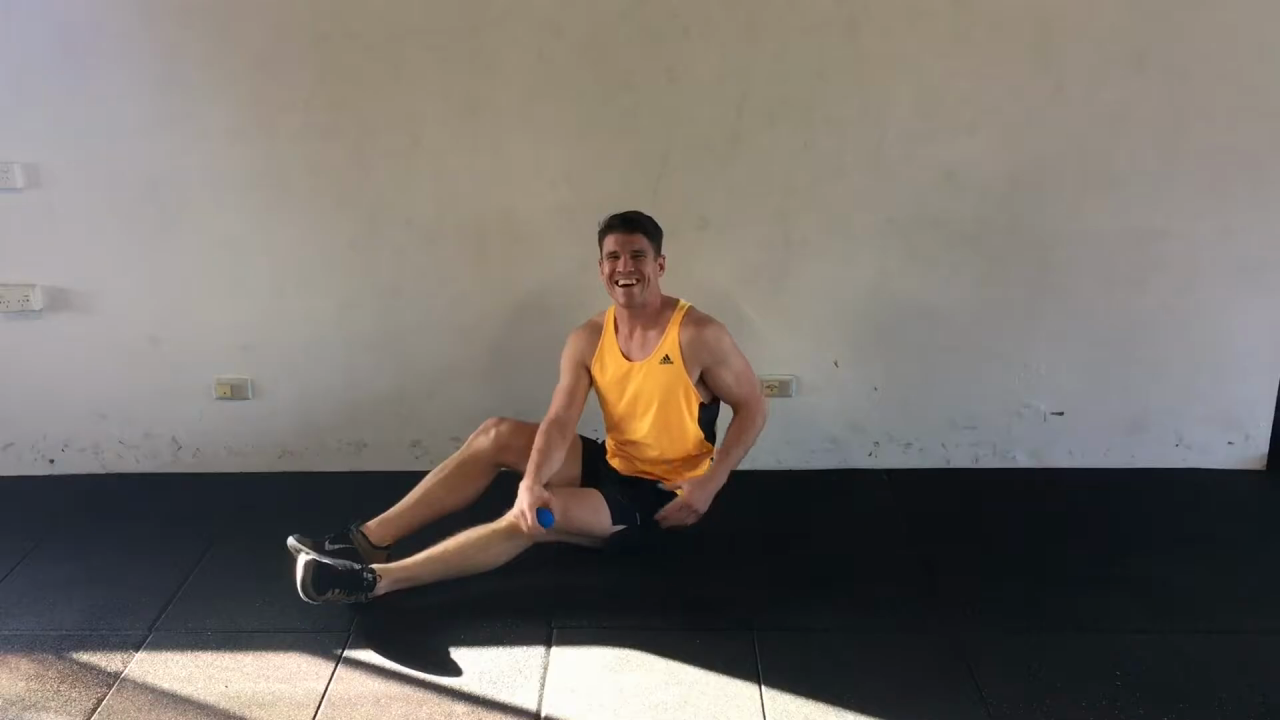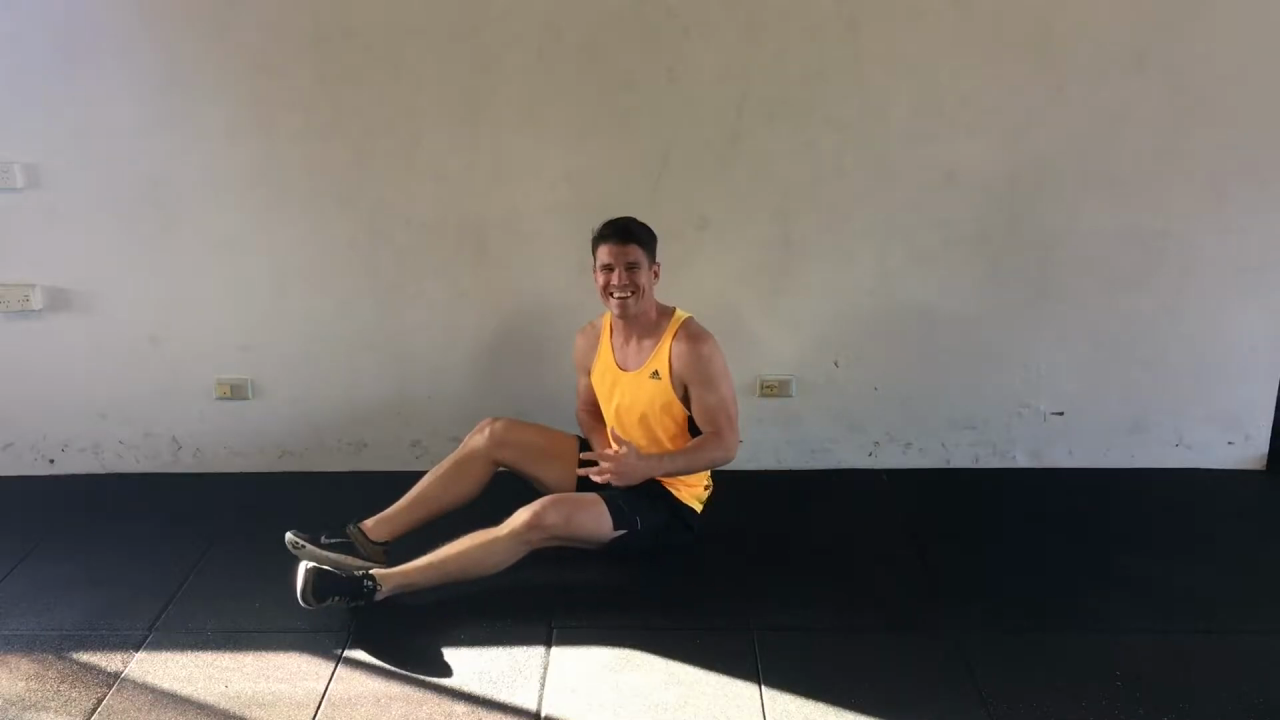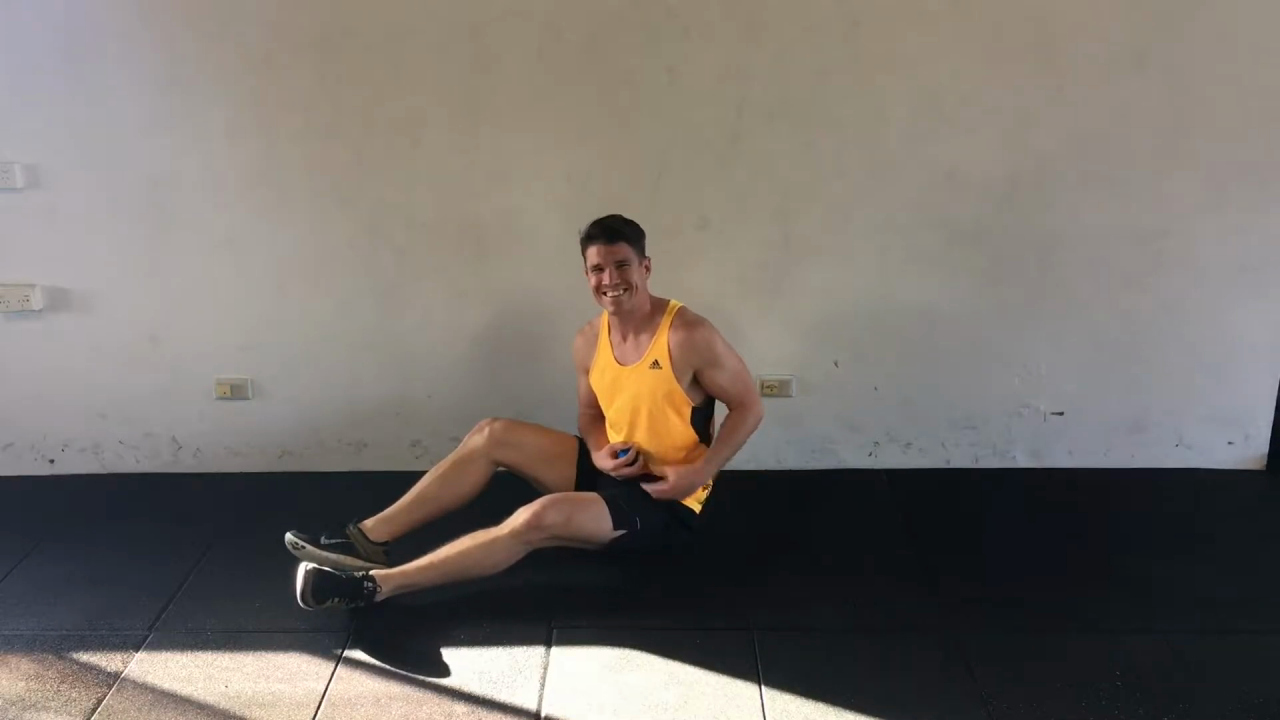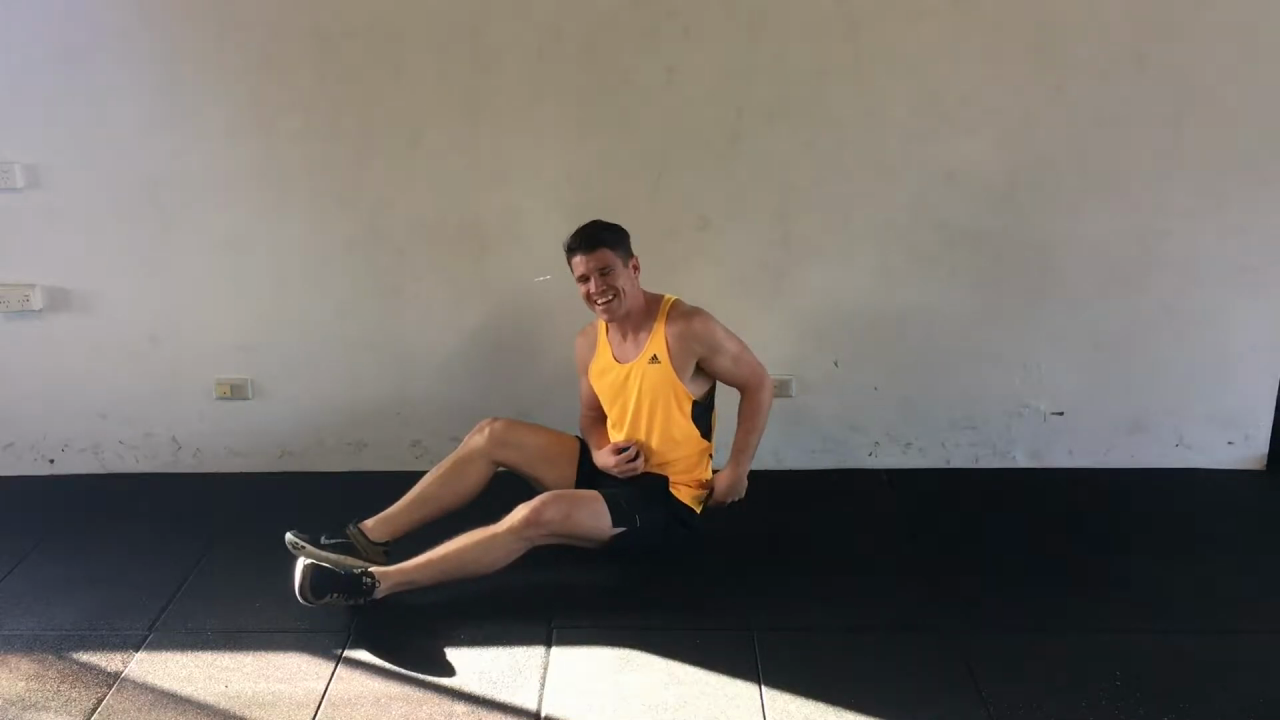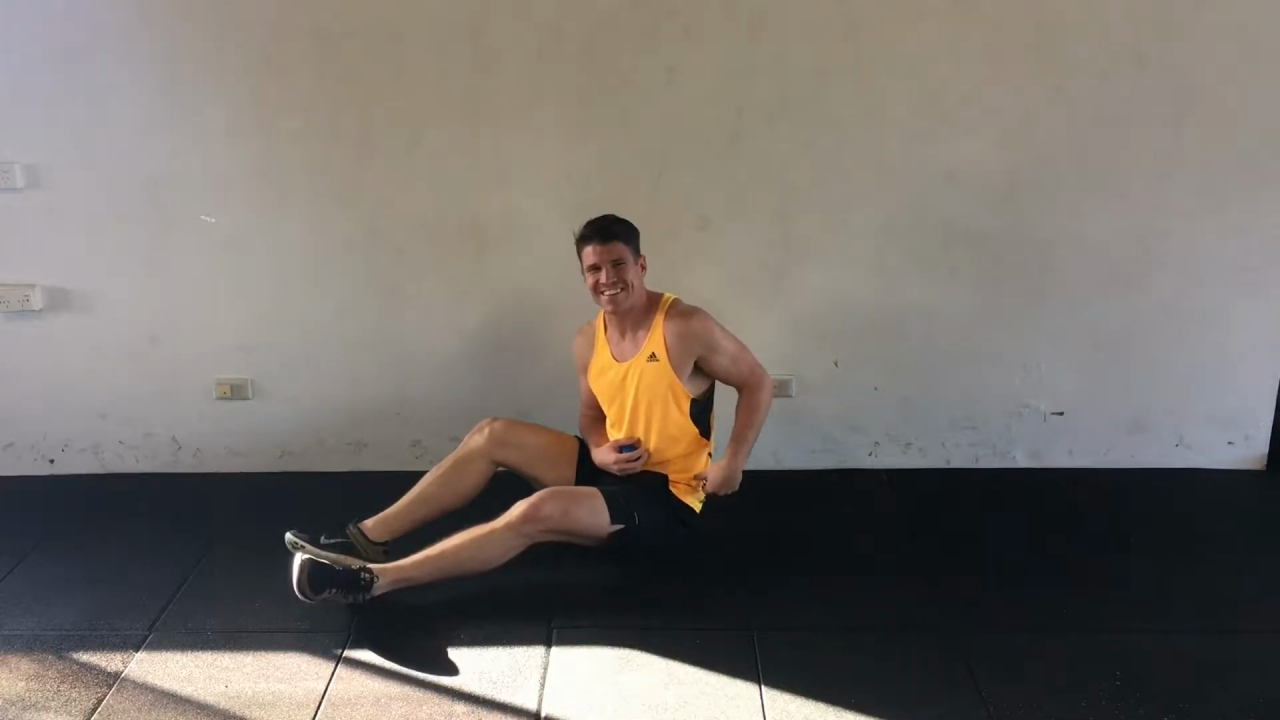
dt=0.5s
person 1, frame 1
left shoulder: (699, 335)
right shoulder: (588, 338)
left elbow: (752, 408)
right elbow: (559, 422)
left wrist: (710, 482)
right wrist: (531, 481)
left hip: (663, 497)
right hip: (613, 467)
left knee: (527, 524)
right knee: (496, 435)
left ankle: (375, 580)
right ankle: (369, 540)
person 1, frame 2
left shoulder: (691, 346)
right shoulder: (590, 339)
left elbow: (724, 443)
left wrist: (645, 466)
right wrist: (603, 451)
left hip: (666, 498)
right hip: (616, 470)
left knee: (540, 519)
right knee: (493, 435)
left ankle: (375, 584)
right ankle: (370, 538)
person 1, frame 3
left shoulder: (690, 336)
right shoulder: (589, 340)
left elbow: (749, 407)
left wrist: (697, 472)
right wrist: (599, 453)
left hip: (664, 501)
right hip: (617, 470)
left knee: (540, 518)
right knee: (492, 436)
left ankle: (376, 584)
right ankle: (368, 539)
person 1, frame 4
left shoulder: (688, 328)
right shoulder: (589, 342)
left elbow: (758, 384)
left wrist: (736, 469)
right wrist: (599, 452)
left hip: (668, 498)
right hip: (616, 469)
left knee: (541, 515)
right knee: (493, 435)
left ankle: (376, 581)
right ankle: (369, 536)
person 1, frame 5
left shoulder: (687, 328)
right shoulder: (588, 341)
left elbow: (756, 383)
left wrist: (732, 462)
right wrist: (599, 451)
left hip: (666, 499)
right hip: (615, 470)
left knee: (540, 511)
right knee: (493, 435)
left ankle: (374, 578)
right ankle: (369, 537)
